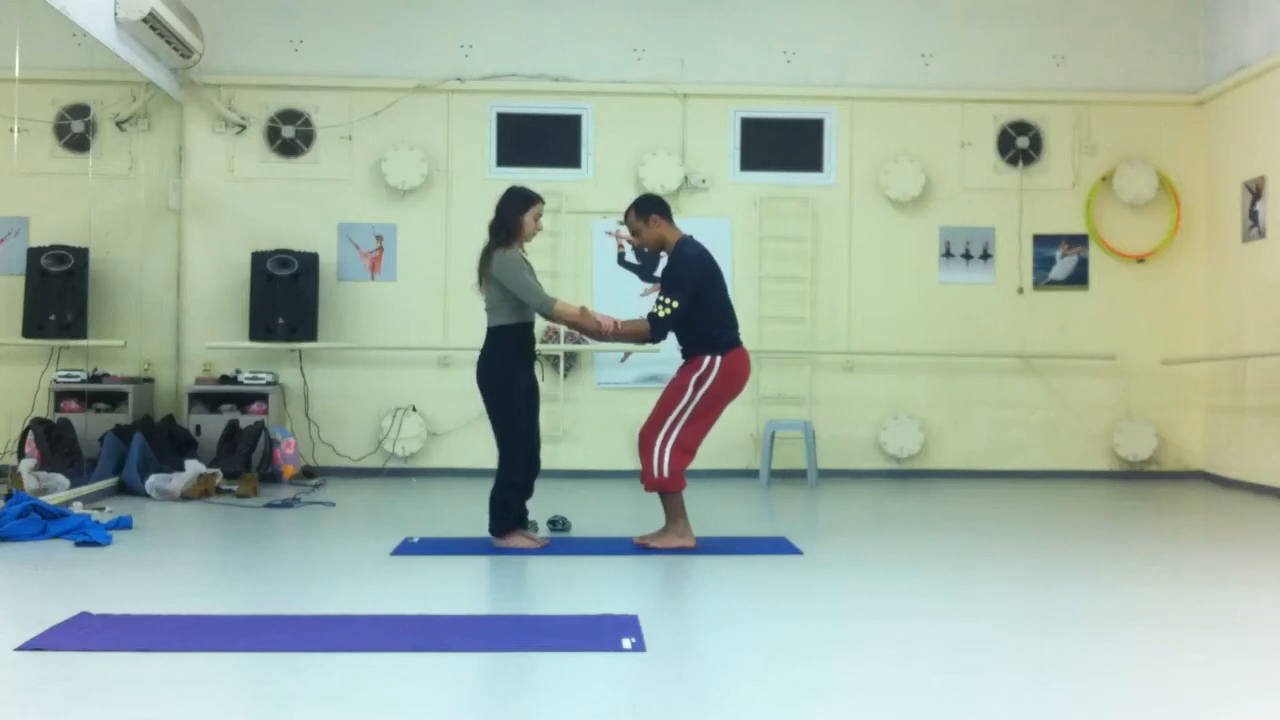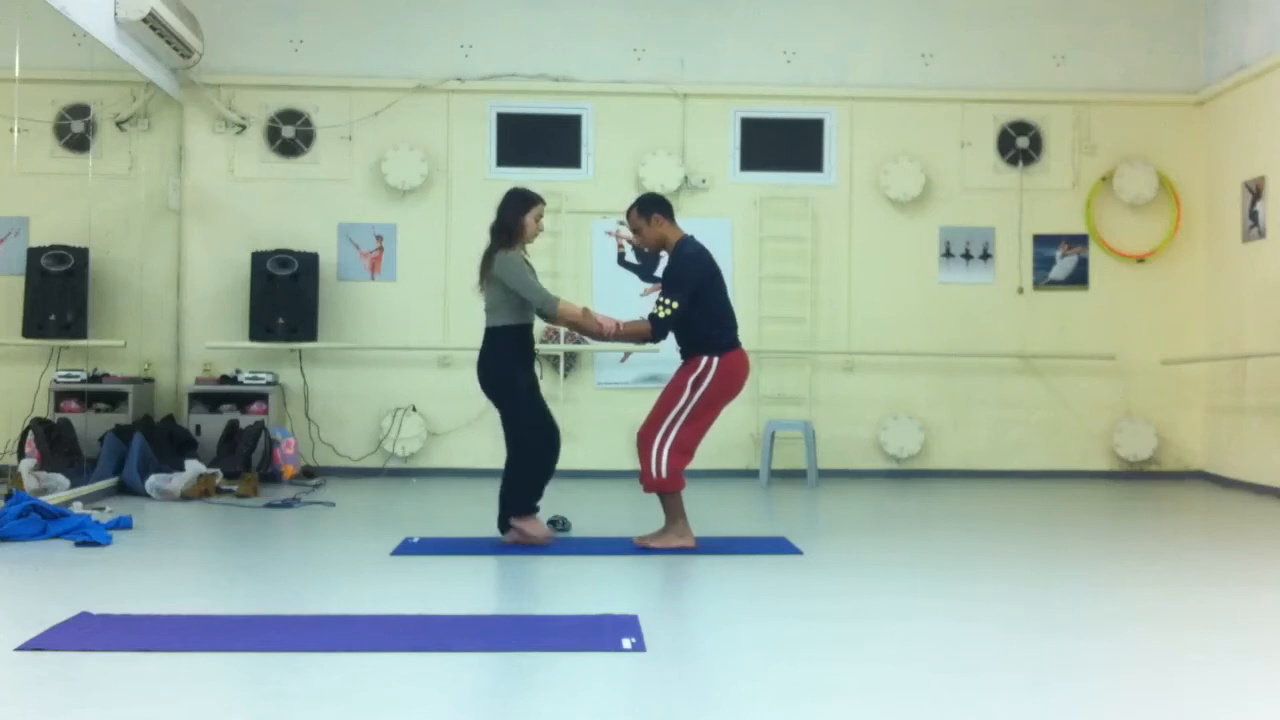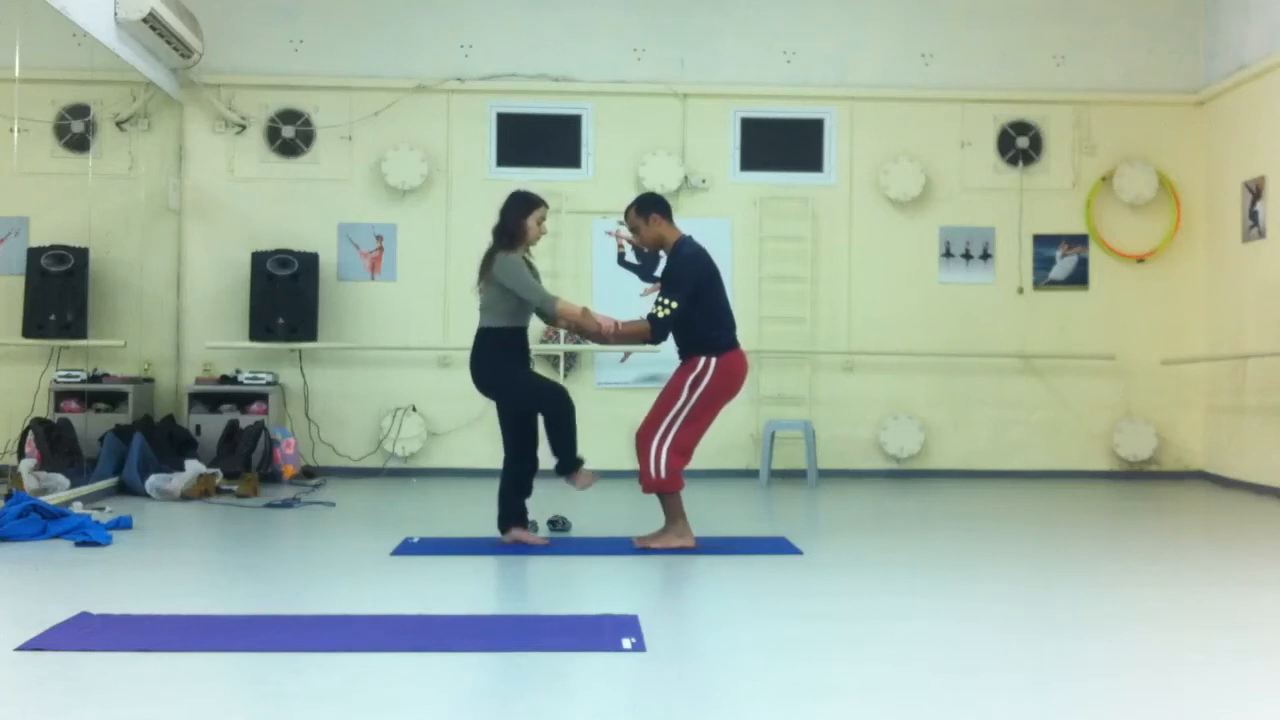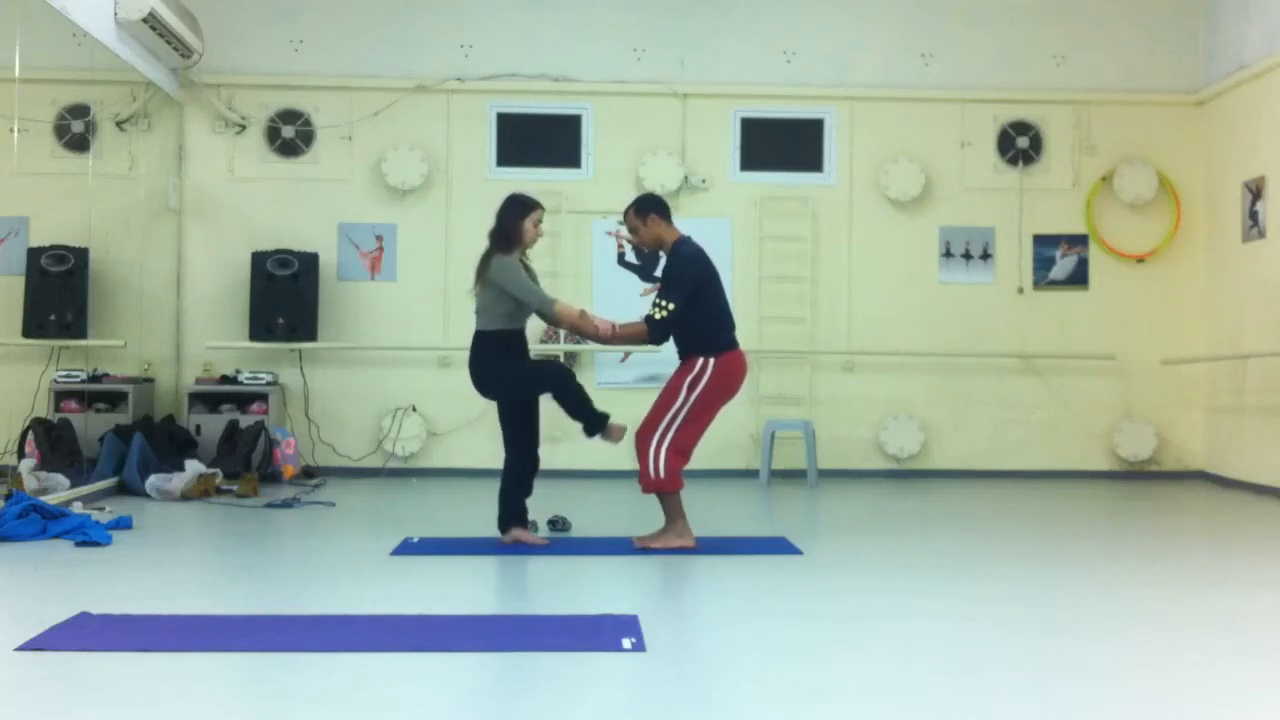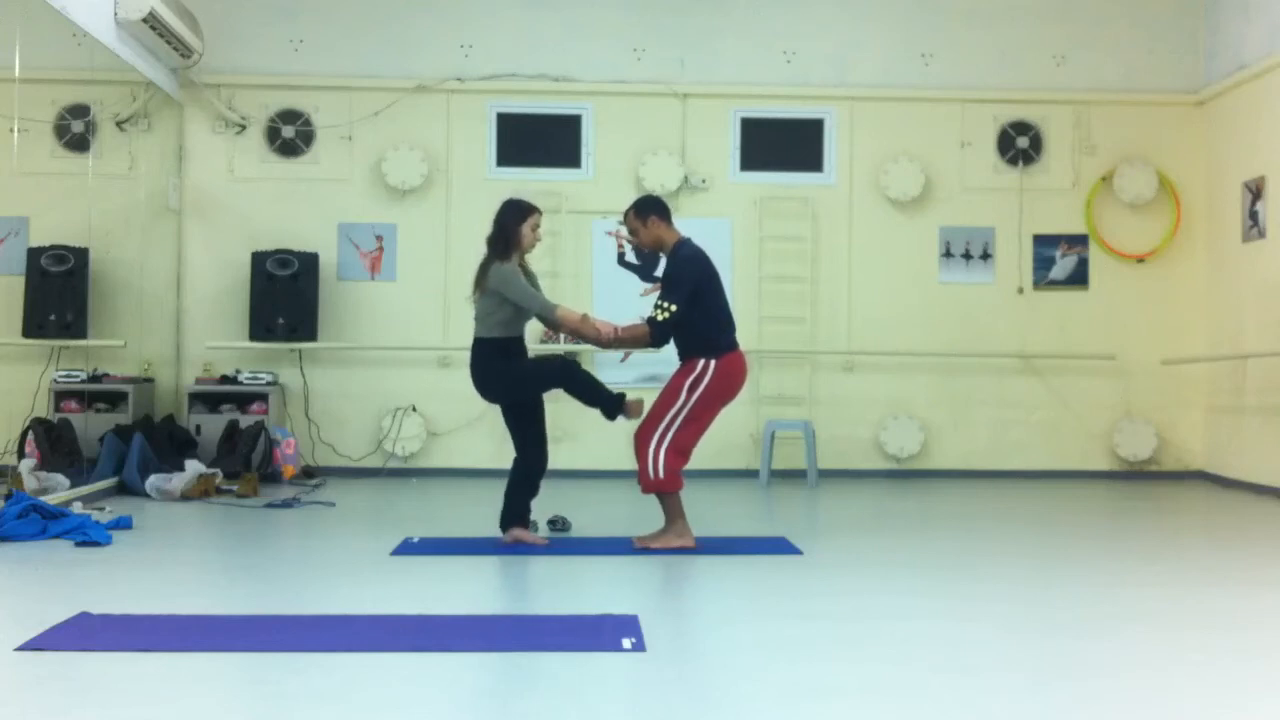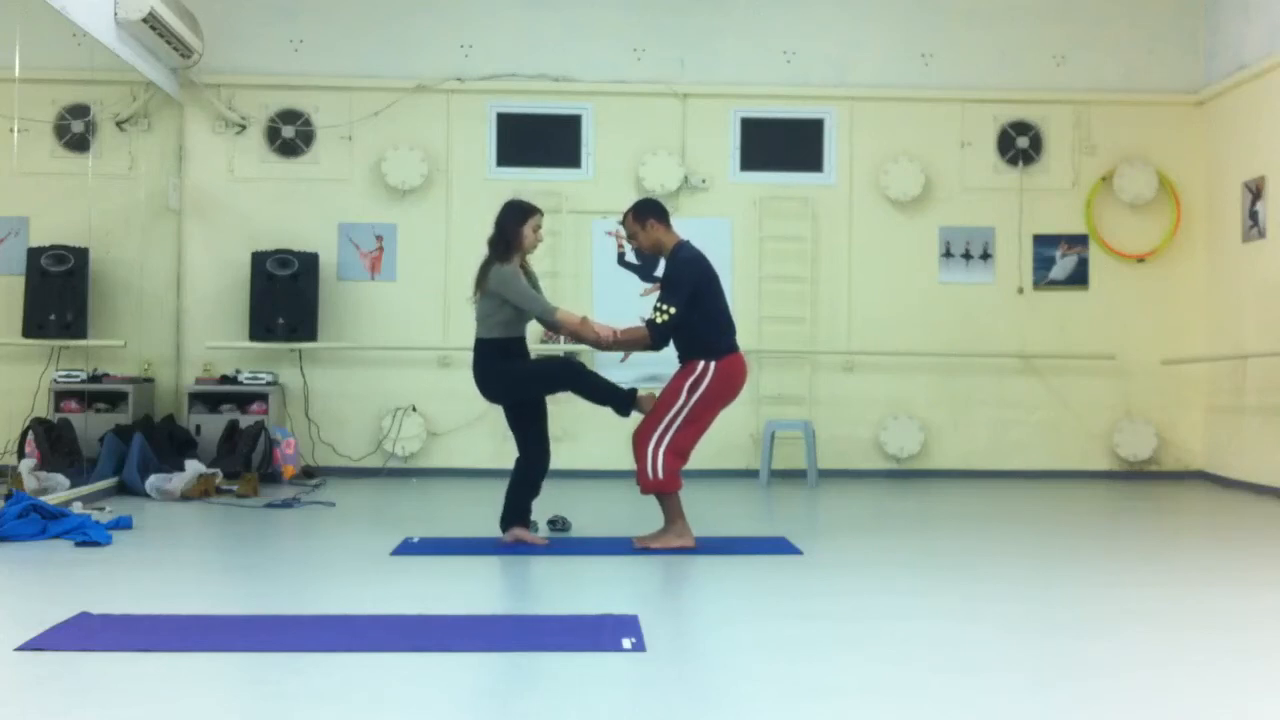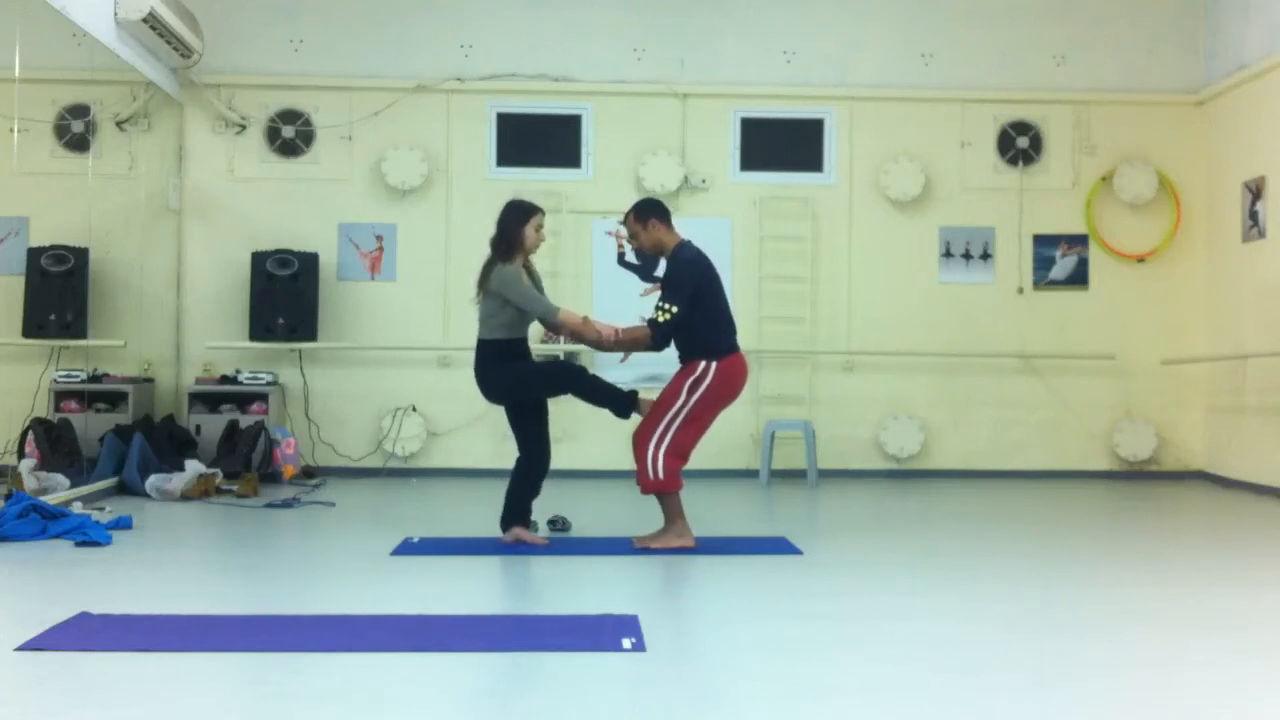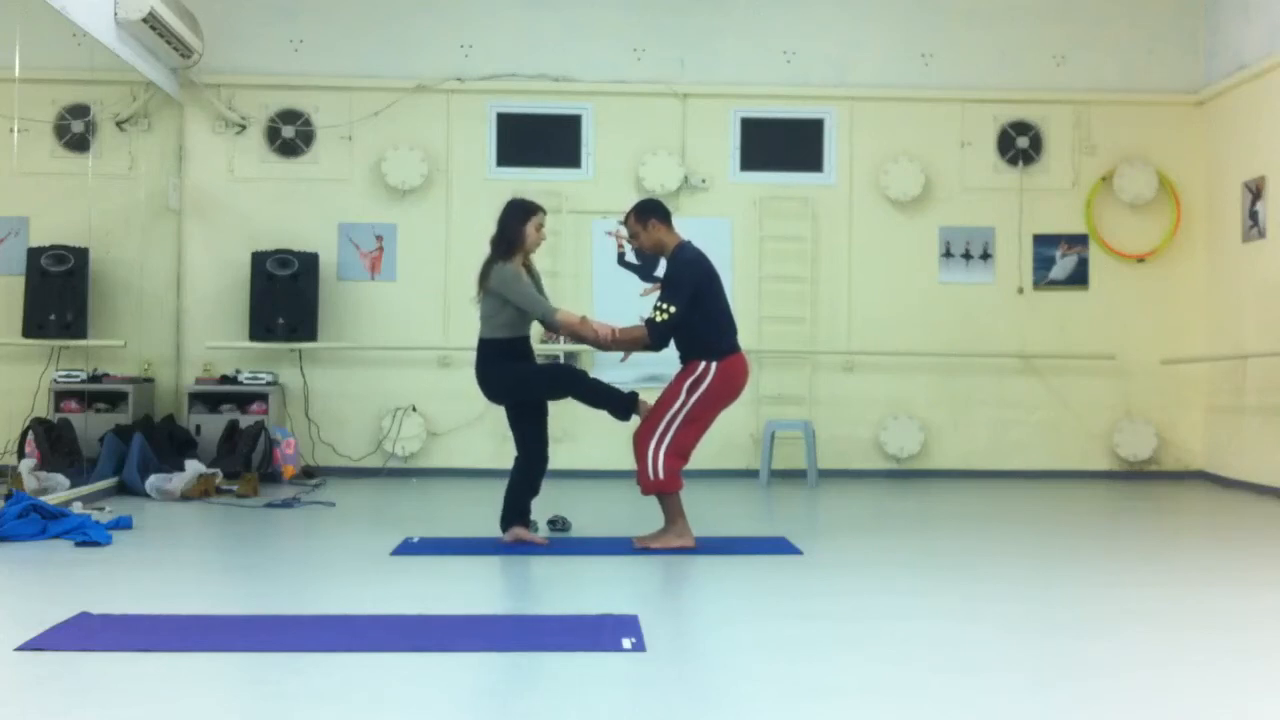
dt=0.3s
person 1, frame 1
left shoulder: (687, 259)
right shoulder: (684, 257)
left elbow: (657, 325)
right elbow: (659, 327)
left wrist: (608, 329)
right wrist: (612, 330)
left hip: (717, 364)
right hip: (711, 362)
left knee: (660, 441)
right knee: (659, 440)
left ankle: (680, 531)
right ankle: (675, 527)
person 1, frame 2
left shoulder: (687, 259)
right shoulder: (685, 257)
left elbow: (659, 325)
right elbow: (663, 326)
left wrist: (610, 329)
right wrist: (613, 330)
left hip: (715, 365)
right hip: (710, 363)
left knee: (658, 442)
right knee: (656, 440)
left ankle: (679, 530)
right ankle: (675, 527)
person 1, frame 3
left shoulder: (686, 259)
right shoulder: (684, 257)
left elbow: (657, 327)
right elbow: (660, 328)
left wrist: (608, 330)
right wrist: (611, 333)
left hip: (714, 365)
right hip: (709, 363)
left knee: (657, 442)
right knee: (655, 441)
left ankle: (679, 531)
right ankle: (675, 528)
person 1, frame 4
left shoulder: (684, 260)
right shoulder: (683, 256)
left elbow: (657, 327)
right elbow: (660, 329)
left wrist: (609, 332)
right wrist: (614, 334)
left hip: (713, 365)
right hip: (710, 363)
left knee: (657, 442)
right knee: (655, 440)
left ankle: (679, 531)
right ankle: (674, 527)
person 1, frame 5
left shoulder: (685, 261)
right shoulder: (684, 258)
left elbow: (658, 330)
right elbow: (661, 331)
left wrist: (611, 334)
right wrist: (615, 338)
left hip: (713, 367)
right hip: (710, 365)
left knee: (655, 442)
right knee: (654, 441)
left ankle: (678, 530)
right ankle: (675, 528)
person 1, frame 6
left shoulder: (684, 263)
right shoulder: (684, 260)
left elbow: (657, 332)
right elbow: (661, 333)
left wrist: (608, 337)
right wrist: (613, 340)
left hip: (713, 369)
right hip: (709, 367)
left knee: (653, 442)
right knee: (654, 441)
left ankle: (678, 530)
right ankle: (675, 528)
person 1, frame 7
left shoulder: (685, 263)
right shoulder: (684, 261)
left elbow: (659, 332)
right elbow: (661, 335)
left wrist: (610, 336)
right wrist: (613, 340)
left hip: (714, 369)
right hip: (710, 367)
left knee: (653, 443)
right knee: (655, 441)
left ankle: (678, 530)
right ankle: (674, 528)
person 1, frame 8
left shoulder: (685, 264)
right shoulder: (685, 261)
left elbow: (657, 331)
right elbow: (661, 335)
left wrist: (608, 336)
right wrist: (613, 340)
left hip: (714, 370)
right hip: (713, 367)
left knee: (655, 442)
right knee: (654, 440)
left ankle: (679, 530)
right ankle: (674, 527)
person 2, frame 1
left shoulder: (516, 259)
right shoulder: (502, 258)
left elbow: (540, 306)
right elbow: (540, 301)
left wrist: (585, 322)
right wrist: (589, 316)
left hip: (518, 361)
right hip: (502, 361)
left knee: (527, 447)
right knee: (515, 447)
left ankle: (514, 524)
right ankle: (504, 529)
person 2, frame 2
left shoulder: (518, 261)
right shoulder: (504, 260)
left elbow: (543, 310)
right elbow: (544, 300)
left wrist: (585, 324)
right wrist: (591, 317)
left hip: (516, 359)
right hip: (500, 360)
left knee: (524, 444)
right knee: (544, 435)
left ankle: (512, 524)
right ankle: (521, 512)
person 2, frame 3
left shoulder: (522, 262)
right shoulder: (504, 260)
left elbow: (545, 312)
right elbow: (544, 300)
left wrist: (585, 325)
right wrist: (590, 317)
left hip: (513, 357)
right hip: (493, 359)
left knee: (522, 446)
right knee: (556, 399)
left ankle: (513, 524)
right ankle: (570, 467)
person 2, frame 4
left shoulder: (521, 265)
right shoulder: (500, 263)
left elbow: (545, 312)
right elbow: (541, 302)
left wrist: (585, 327)
right wrist: (588, 319)
left hip: (512, 359)
right hip: (491, 361)
left knee: (524, 449)
right knee: (556, 375)
left ankle: (512, 524)
right ankle: (598, 425)
person 2, frame 5
left shoulder: (522, 271)
right shoulder: (499, 270)
left elbow: (547, 317)
right elbow: (544, 308)
left wrist: (586, 331)
right wrist: (589, 322)
left hip: (513, 364)
right hip: (492, 367)
left knee: (533, 452)
right knee: (563, 369)
left ankle: (514, 524)
right ankle: (618, 406)
person 2, frame 6
left shoulder: (524, 272)
right shoulder: (499, 272)
left elbow: (548, 320)
right elbow: (543, 310)
left wrist: (586, 332)
right wrist: (589, 326)
left hip: (516, 364)
right hip: (494, 367)
left knee: (536, 452)
right knee: (567, 371)
left ankle: (514, 524)
right ankle: (632, 402)
person 2, frame 7
left shoulder: (527, 272)
right shoulder: (501, 273)
left elbow: (549, 321)
right elbow: (545, 310)
left wrist: (585, 333)
right wrist: (590, 325)
left hip: (518, 364)
right hip: (496, 368)
left knee: (536, 452)
right knee: (568, 375)
left ankle: (514, 524)
right ankle: (635, 404)
person 2, frame 8
left shoulder: (528, 271)
right shoulder: (502, 272)
left elbow: (548, 319)
right elbow: (545, 311)
left wrist: (585, 332)
right wrist: (589, 324)
left hip: (520, 363)
right hip: (498, 367)
left knee: (535, 451)
right knee: (568, 378)
left ankle: (514, 524)
right ankle: (636, 406)
